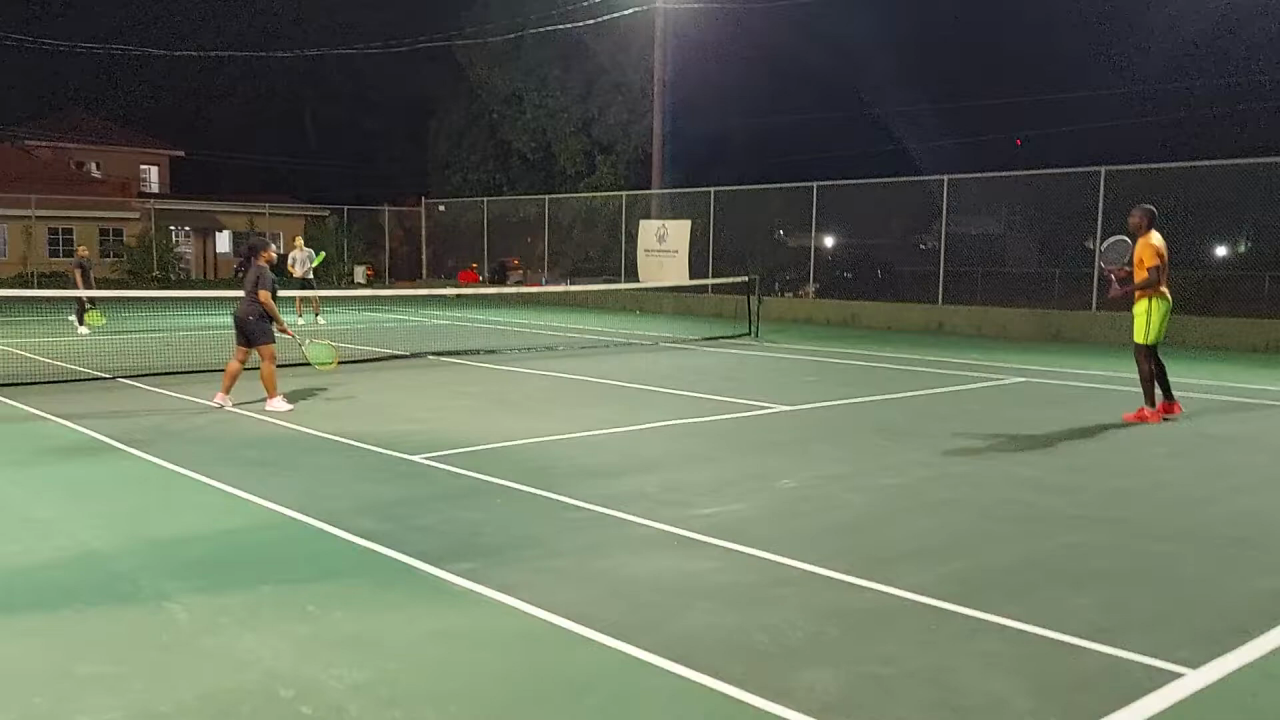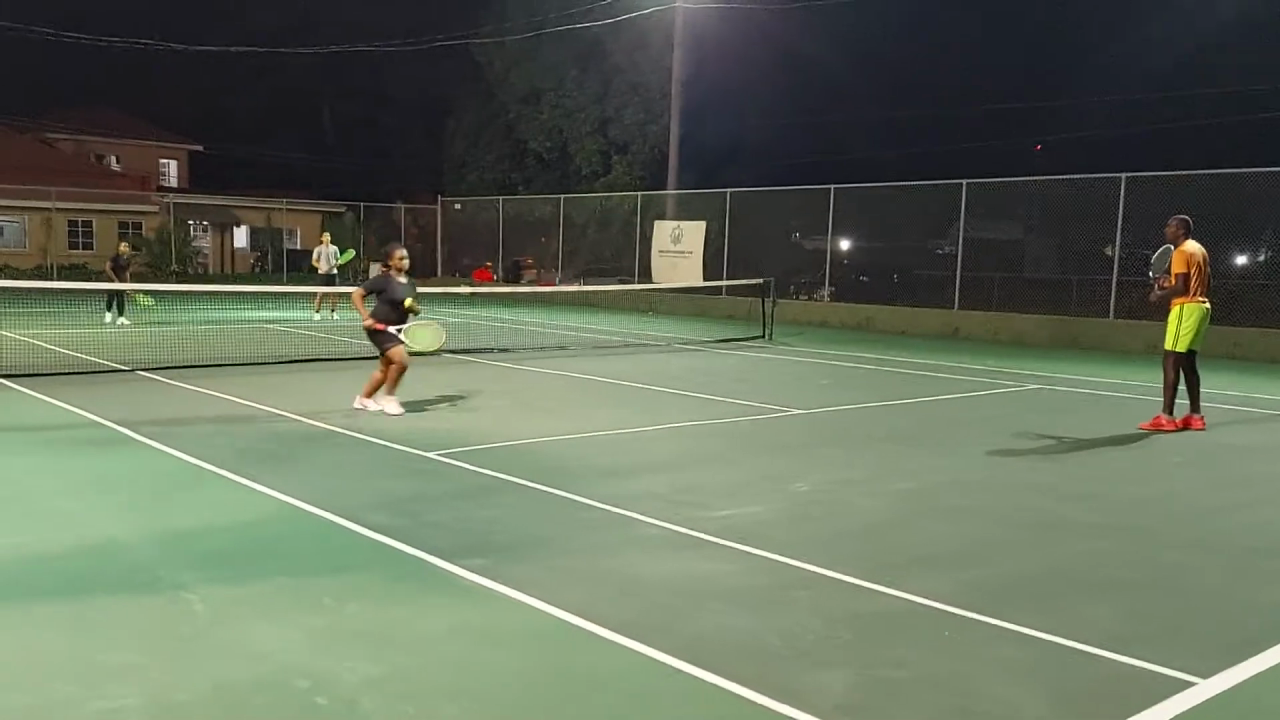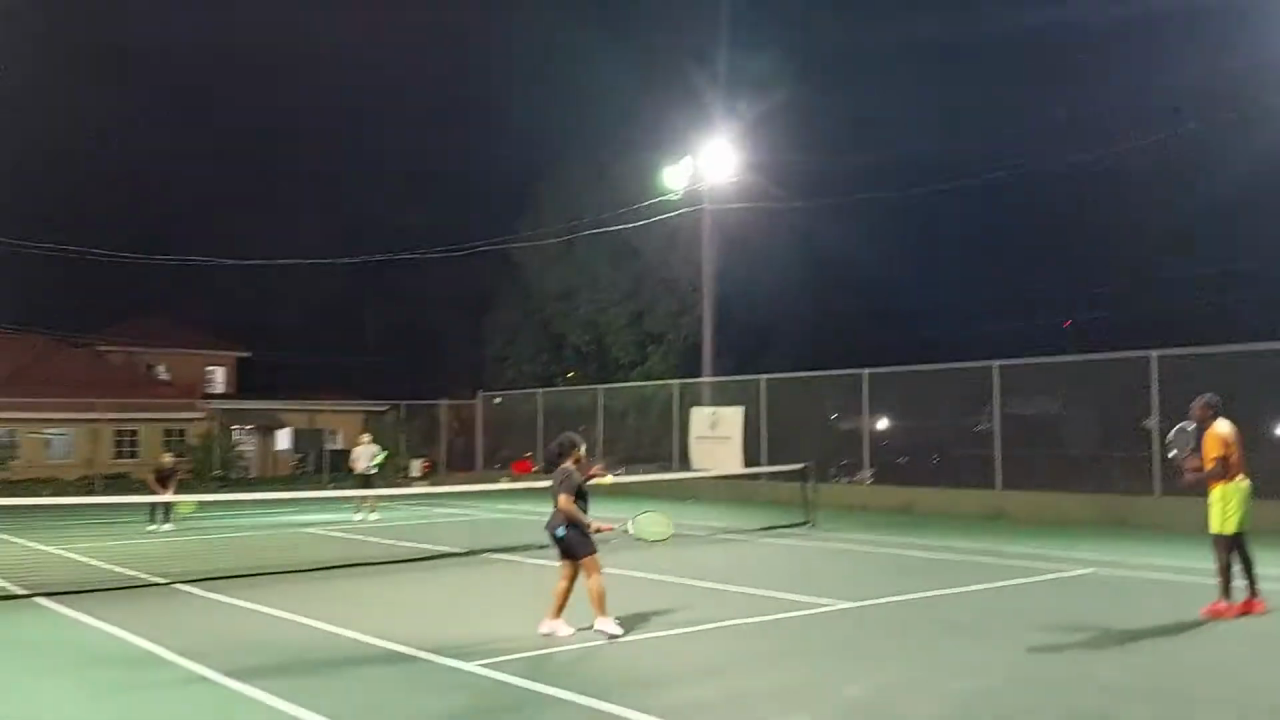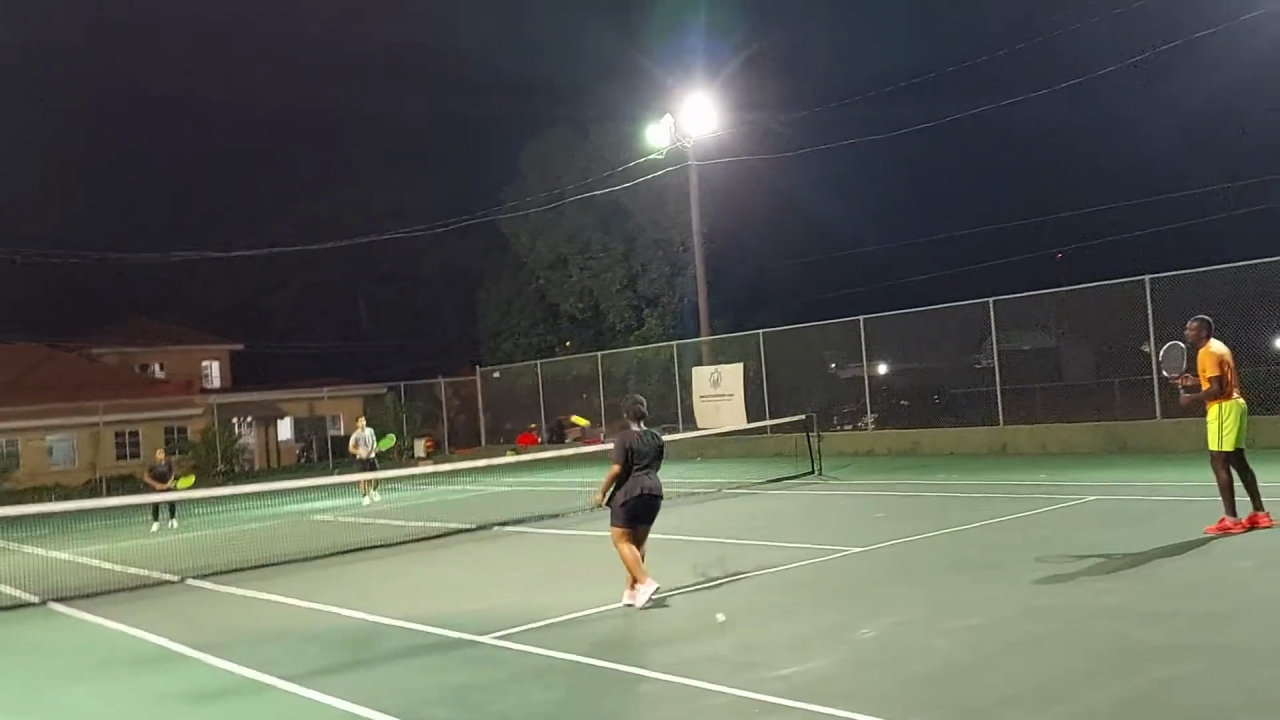
dt=1s
person 1, frame 1
left shoulder: (1149, 243)
right shoulder: (1151, 239)
left elbow: (1154, 279)
left wrist: (1124, 290)
left hip: (1151, 302)
right hip: (1154, 301)
left knee: (1142, 354)
right knee: (1150, 354)
left ankle: (1150, 410)
right ankle: (1169, 401)
person 1, frame 2
left shoulder: (1181, 251)
right shoulder: (1199, 250)
left elbow: (1181, 287)
left wrist: (1160, 295)
right wrist: (1170, 284)
left hip: (1186, 309)
right hip: (1200, 307)
left knee: (1170, 361)
right knee: (1188, 362)
left ankle: (1167, 417)
right ankle: (1195, 416)
person 1, frame 3
left shoulder: (1214, 433)
right shoulder: (1225, 427)
left elbow: (1221, 470)
left wrist: (1195, 478)
right wrist: (1201, 465)
left hip: (1227, 490)
right hip: (1236, 487)
left knee: (1222, 544)
right knee: (1237, 543)
left ankle: (1225, 602)
right ankle: (1254, 598)
person 1, frame 4
left shoulder: (1208, 353)
right shoulder: (1218, 347)
left elbow: (1217, 389)
left wrist: (1192, 398)
right wrist: (1196, 382)
left hip: (1223, 409)
right hip: (1233, 405)
left knee: (1219, 462)
right knee: (1238, 461)
left ankle: (1232, 520)
right ankle: (1259, 514)
person 2, frame 1
left shoulder: (253, 271)
right shoulder: (264, 273)
right elbow: (265, 299)
left wrist: (274, 319)
right wrist: (280, 322)
left hip: (243, 317)
right hip: (255, 319)
left knee: (239, 358)
right knee: (269, 358)
left ankle: (222, 395)
right ankle: (273, 400)
person 2, frame 2
left shoulder: (410, 283)
right shoulder: (381, 280)
left elbow: (415, 310)
right elbow: (357, 295)
left wrist: (413, 307)
right wrist: (366, 317)
left hip: (396, 328)
right hip: (379, 327)
left knee: (386, 367)
right knee: (402, 361)
left ankle: (364, 398)
right ankle: (388, 396)
person 2, frame 3
left shoulder: (561, 472)
right shoulder: (571, 475)
right elbow: (564, 504)
left wrist: (588, 476)
right wrist: (588, 524)
left hip: (561, 529)
right hip: (571, 528)
left knee: (568, 576)
right knee: (594, 572)
left ankle: (552, 622)
right ankle: (602, 620)
person 2, frame 4
left shoulder: (624, 438)
right shoulder: (656, 438)
left elbow: (616, 470)
left wrist: (602, 493)
left hip: (629, 493)
right hip: (652, 492)
left knee: (622, 541)
right knee: (638, 543)
left ankle: (645, 583)
right ankle: (631, 591)
